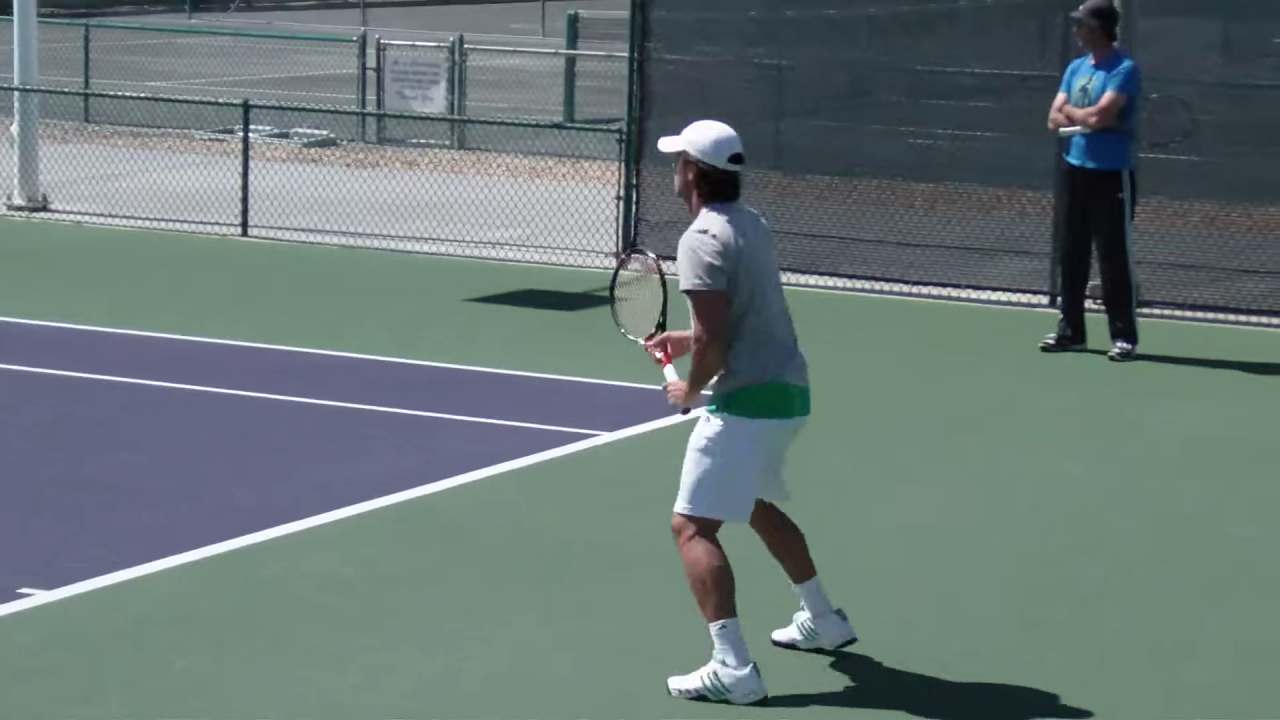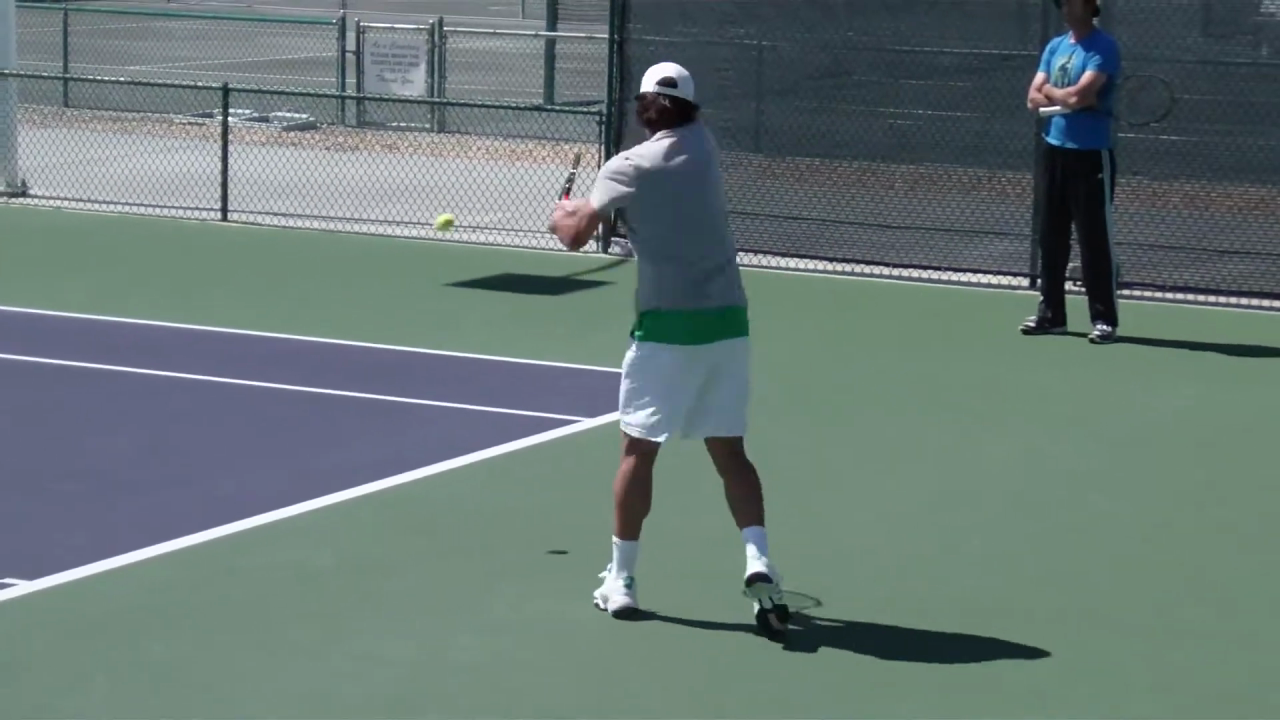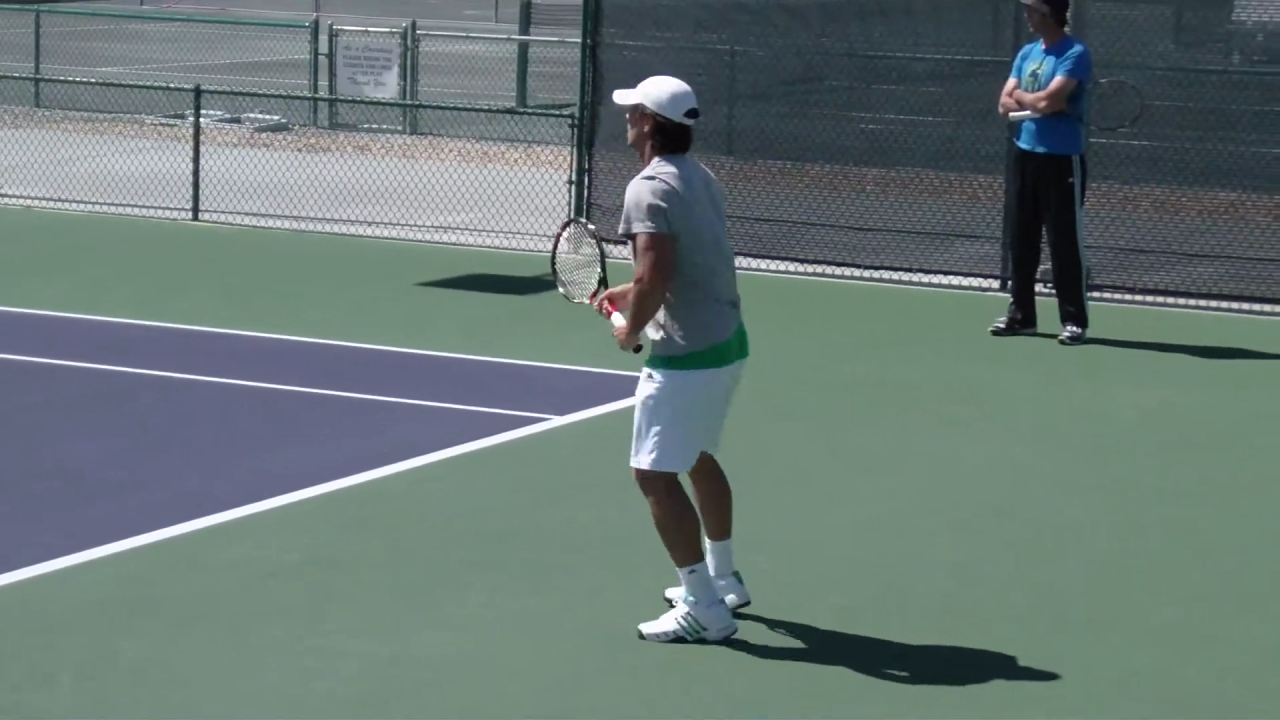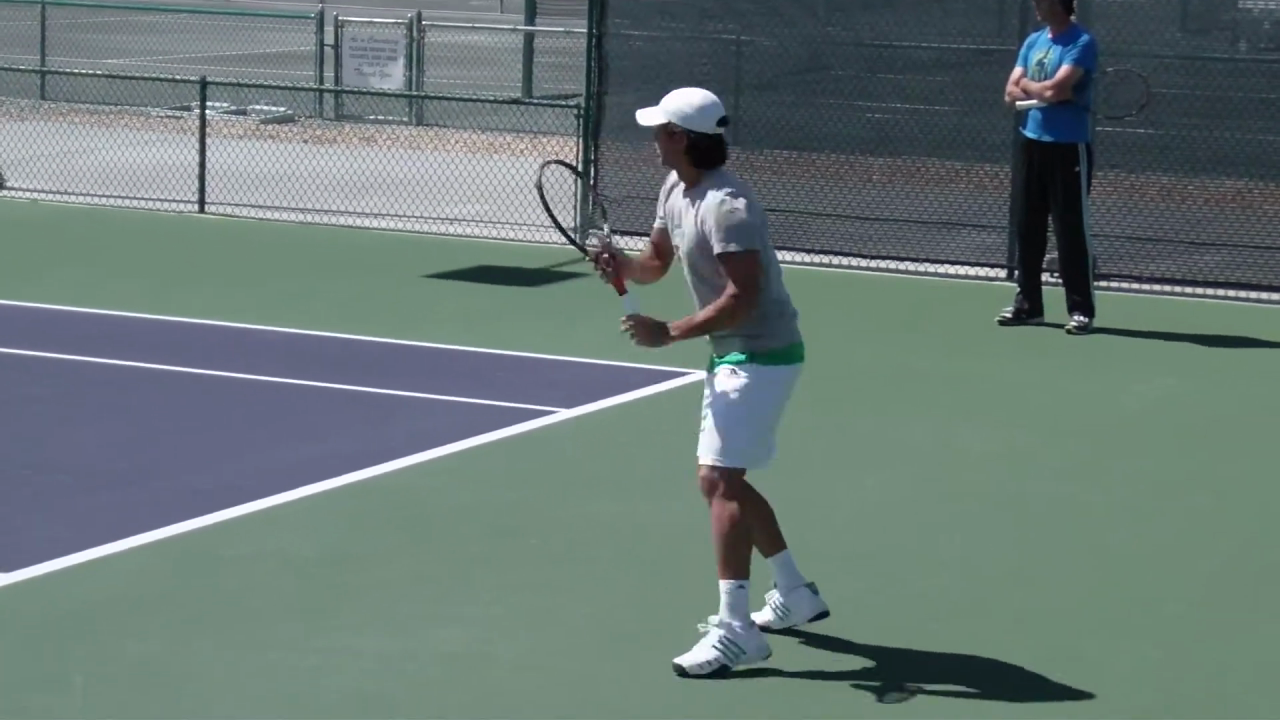
dt=1s
person 1, frame 1
left shoulder: (702, 240)
right shoulder: (753, 224)
left elbow: (713, 341)
left wrist: (691, 389)
right wrist: (688, 340)
left hip: (745, 401)
right hip: (792, 394)
left knee: (691, 528)
right knee: (760, 509)
left ankle: (733, 666)
right ankle: (821, 617)
person 1, frame 2
left shoulder: (634, 167)
right shoulder: (699, 145)
left elbow: (574, 233)
left wrist: (561, 217)
right wrist: (585, 208)
left hip: (671, 331)
right hip: (730, 324)
left knee: (638, 452)
right knee: (730, 453)
left ankle: (621, 582)
right ankle: (758, 560)
person 1, frame 3
left shoulder: (648, 190)
right shoulder: (700, 177)
left elbow: (654, 279)
left wrist: (632, 330)
right wrist: (628, 295)
left hip: (685, 354)
right hip: (727, 343)
left knee: (654, 476)
right knee: (699, 459)
left ankle: (702, 605)
right ankle: (722, 576)
person 1, frame 4
left shoulder: (727, 205)
right shoulder: (673, 189)
left elbow: (740, 299)
right elbow: (657, 260)
left wrist: (670, 333)
right wrist: (620, 265)
left hip: (763, 359)
right hip: (733, 358)
left knee: (721, 483)
right knee: (720, 479)
left ankle: (731, 628)
right ankle: (797, 592)
person 2, frame 1
left shoulder: (1125, 69)
right shoulder: (1075, 68)
left elbow: (1098, 116)
right elbow: (1054, 119)
left wrist: (1071, 110)
right wrist: (1087, 119)
left hip: (1111, 175)
right hip: (1074, 170)
left knee: (1115, 258)
right knee: (1072, 255)
left ankle: (1124, 336)
right ankle: (1070, 330)
person 2, frame 2
left shoulder: (1104, 47)
right shoulder: (1054, 47)
left elbow: (1077, 95)
right elbow: (1034, 99)
left wrist: (1050, 90)
right wrist: (1067, 99)
left hip: (1091, 154)
right hip: (1053, 150)
left knee: (1095, 239)
right knee: (1050, 236)
left ankle: (1104, 318)
right ankle: (1051, 312)
person 2, frame 3
left shoulder: (1075, 54)
right shoulder: (1026, 53)
left elbow: (1047, 100)
right elbow: (1005, 104)
left wrist: (1022, 95)
right wrist: (1037, 104)
left hip: (1061, 160)
right hip: (1025, 154)
left knee: (1065, 242)
right knee: (1021, 239)
left ankle: (1074, 320)
right ankle: (1020, 313)
person 2, frame 4
left shoulder: (1081, 42)
right shoulder: (1033, 41)
left elbow: (1054, 89)
right elbow: (1011, 93)
left wrist: (1028, 85)
right wrist: (1044, 93)
left hip: (1068, 148)
right hip: (1031, 144)
left knee: (1071, 231)
right knee: (1026, 227)
left ankle: (1081, 308)
right ankle: (1028, 303)
